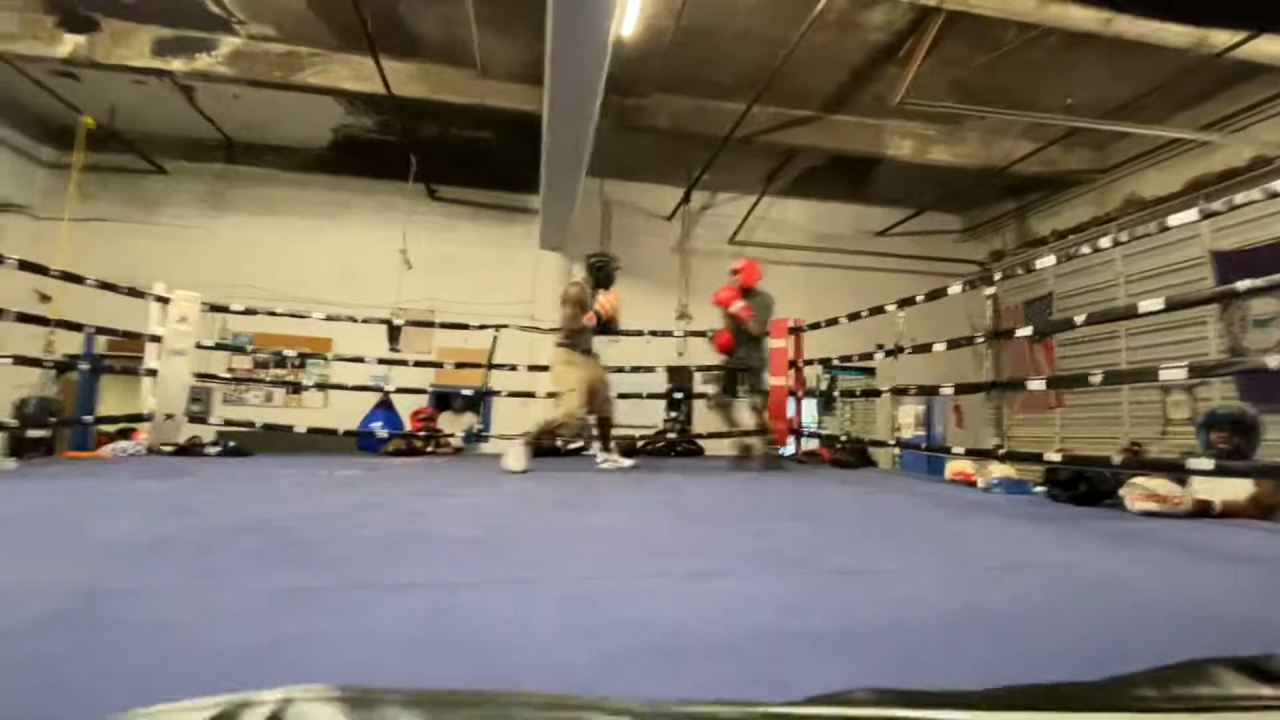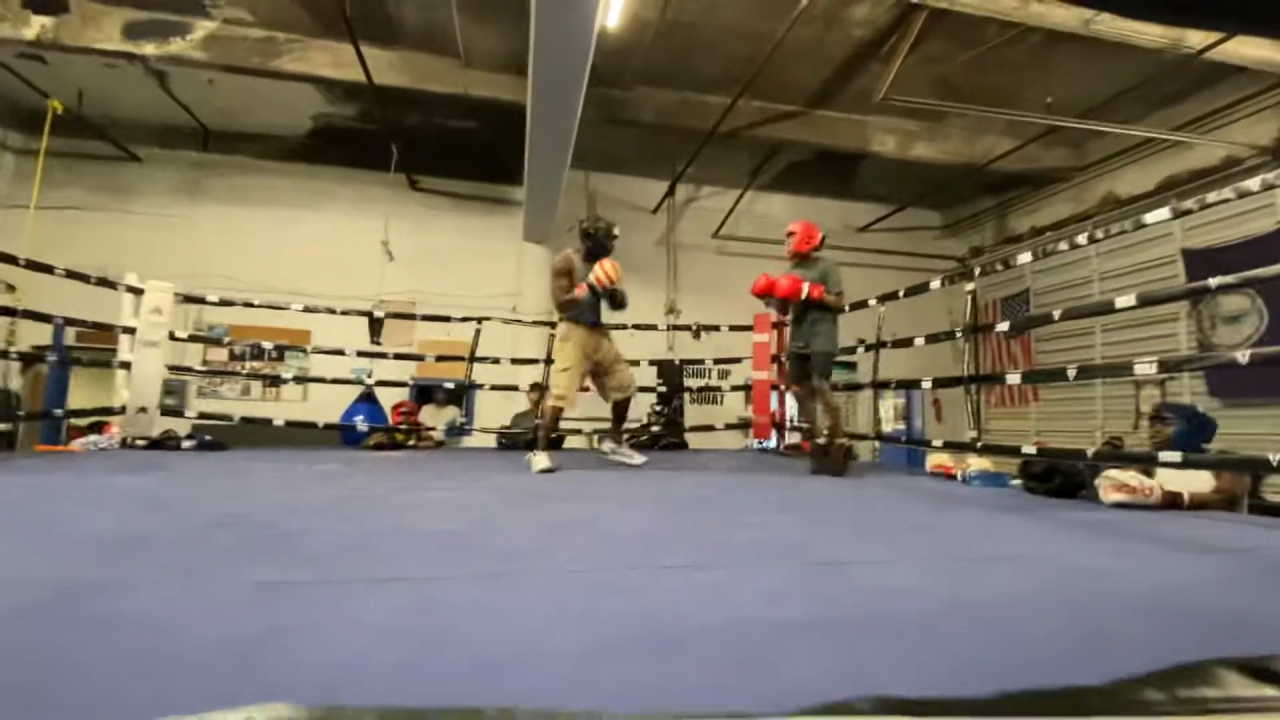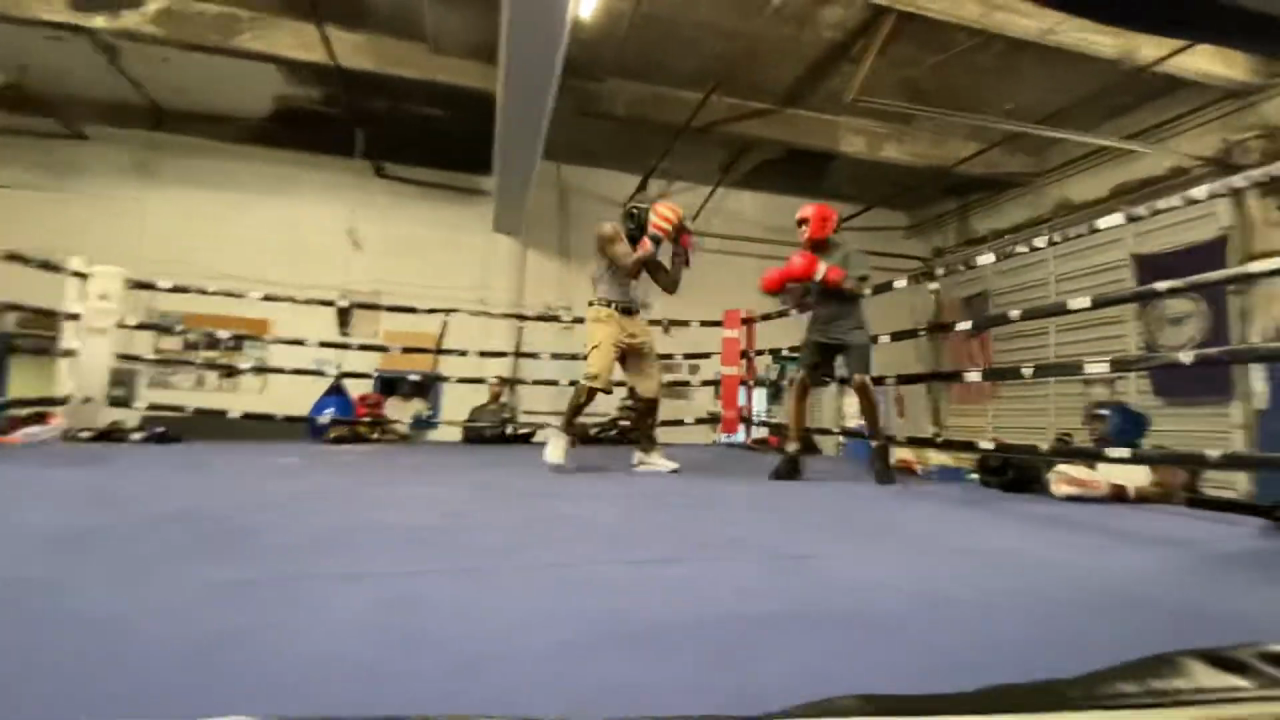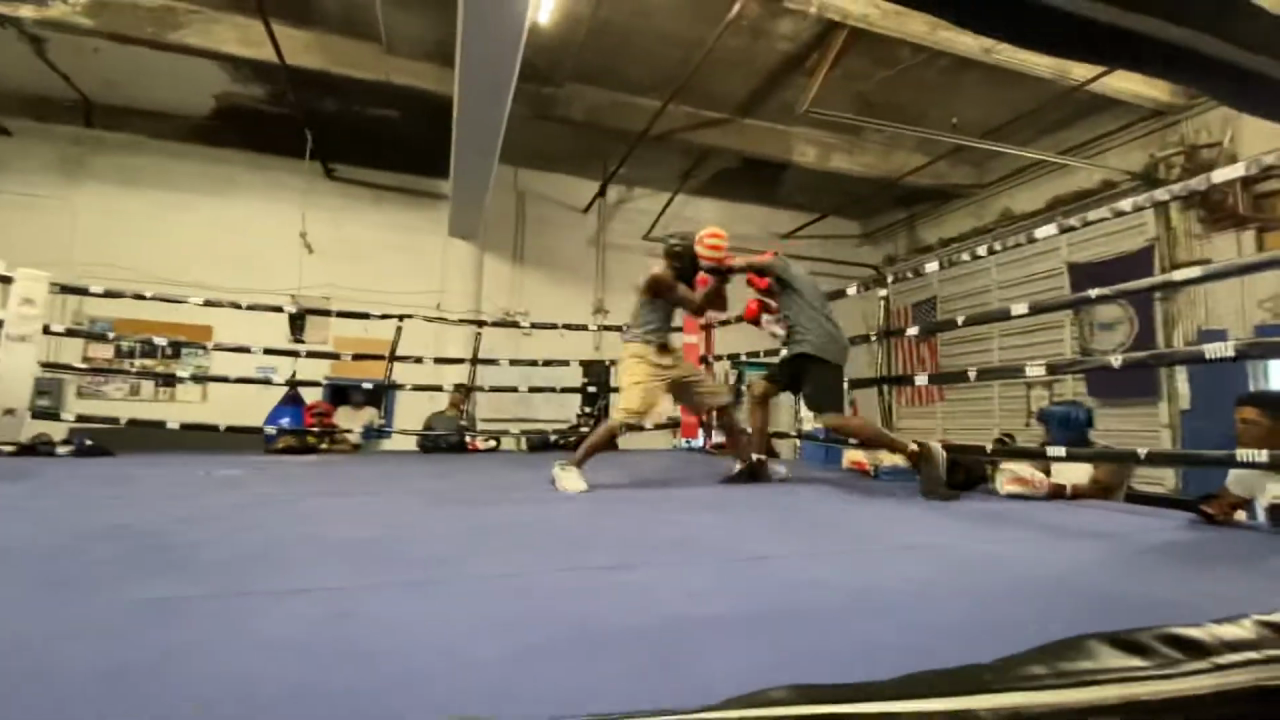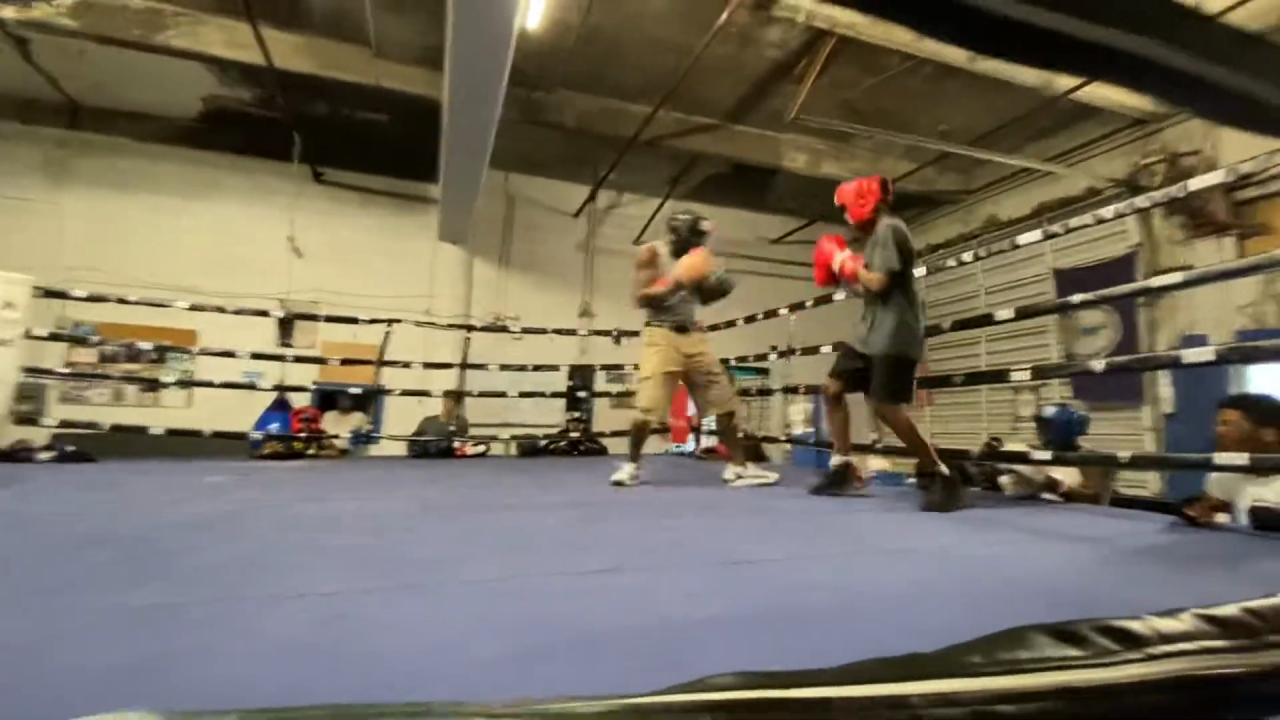
dt=0.5s
person 1, frame 1
left shoulder: (763, 299)
right shoulder: (730, 297)
left elbow: (756, 330)
left wrist: (738, 308)
right wrist: (724, 335)
left hip: (753, 357)
right hip: (733, 357)
left knee: (755, 402)
right knee: (721, 400)
left ankle: (768, 447)
right ankle: (745, 445)
person 1, frame 2
left shoulder: (825, 267)
right shoulder: (792, 270)
left elbow: (838, 303)
right elbow: (783, 310)
left wrist: (809, 292)
right wrist: (771, 295)
left hip: (821, 338)
right hip: (798, 340)
left knee: (820, 386)
right knee: (800, 390)
left ankle: (839, 441)
right ankle: (821, 443)
person 1, frame 3
left shoulder: (848, 253)
right shoulder: (803, 258)
left elbow: (857, 289)
left wrist: (825, 272)
right wrist: (778, 289)
left hip: (851, 330)
right hip: (820, 332)
left knee: (860, 382)
right knee: (800, 382)
left ankle: (878, 448)
right ankle: (792, 457)
person 1, frame 4
left shoulder: (781, 264)
right shoulder: (787, 289)
left elbow: (743, 264)
left wrist: (722, 261)
right wrist: (772, 321)
left hip: (818, 350)
right hip: (805, 352)
left knee: (832, 420)
right knee: (758, 391)
left ankle: (920, 454)
right ankle: (757, 465)
person 1, frame 5
left shoulder: (888, 229)
right shoulder: (876, 235)
left elbow: (879, 282)
left wrist: (845, 264)
right wrist: (842, 276)
left hip: (895, 333)
right hip: (872, 333)
left knee: (885, 406)
right knee: (833, 389)
left ankle: (941, 477)
right ankle: (843, 468)
person 2, frame 1
left shoulder: (597, 295)
right shoulder: (573, 292)
right elbow: (569, 330)
left wrist: (609, 324)
right wrist: (595, 317)
left hip: (587, 356)
right hip: (568, 357)
left knee: (604, 408)
right knee: (570, 414)
left ankle: (606, 453)
right ankle: (522, 446)
person 2, frame 2
left shoulder: (600, 264)
right shoulder: (565, 261)
left elbow: (613, 301)
right elbow: (560, 304)
left wrist: (615, 295)
right wrist: (588, 288)
left hip: (598, 332)
right hip: (573, 332)
left knee: (624, 387)
right knee: (562, 395)
left ankle: (613, 442)
right ankle: (540, 452)
person 2, frame 3
left shoulder: (642, 245)
right shoulder: (609, 233)
left elbow: (670, 286)
right elbow: (631, 268)
left wrist: (680, 248)
right wrist: (654, 239)
left hip: (633, 319)
right hip: (603, 316)
left knee: (650, 389)
right knee: (596, 378)
left ankle: (647, 452)
right ankle: (562, 434)
person 2, frame 4
left shoulder: (679, 278)
right shoulder: (660, 275)
left elbow: (719, 305)
right elbow: (696, 307)
left wrist: (718, 276)
right wrist: (710, 272)
left hip: (666, 353)
right hip: (642, 354)
left knee: (719, 397)
right knee: (627, 414)
left ankle: (746, 464)
right ankle: (568, 468)
person 2, frame 5
left shoulder: (696, 259)
right shoulder: (651, 253)
left elbow: (703, 298)
right elbow: (640, 298)
left wrist: (718, 288)
right wrist: (673, 283)
left hip: (693, 337)
right hip: (660, 337)
left knee: (724, 400)
right knee: (649, 406)
left ankle: (738, 466)
right ankle: (632, 465)
